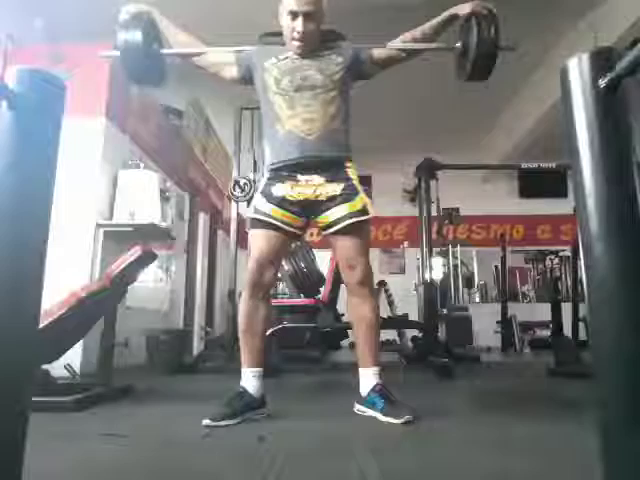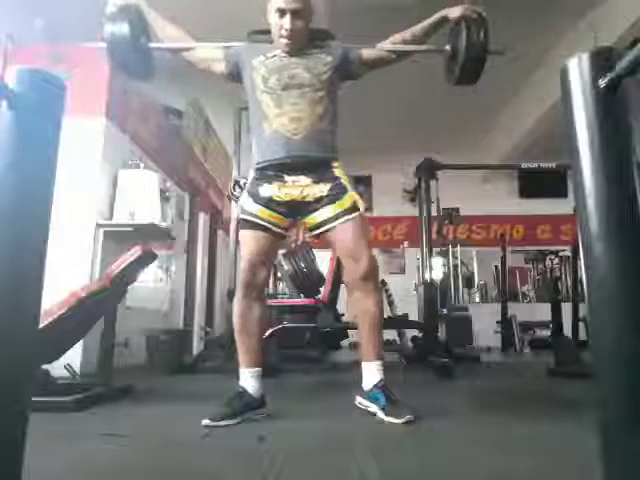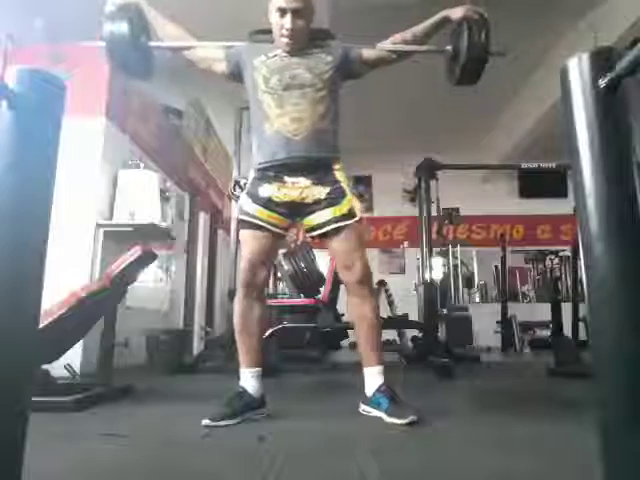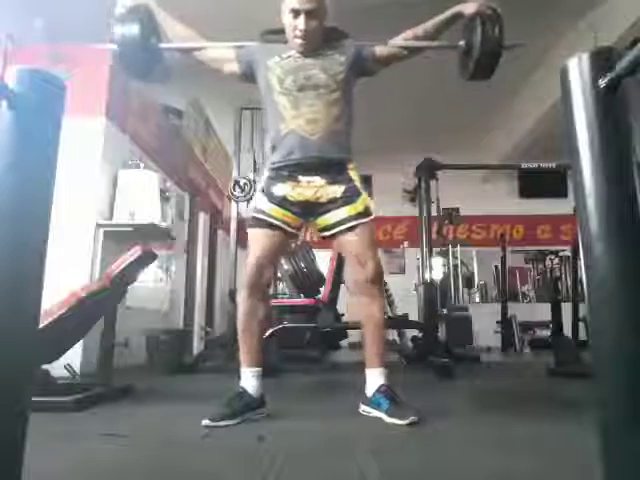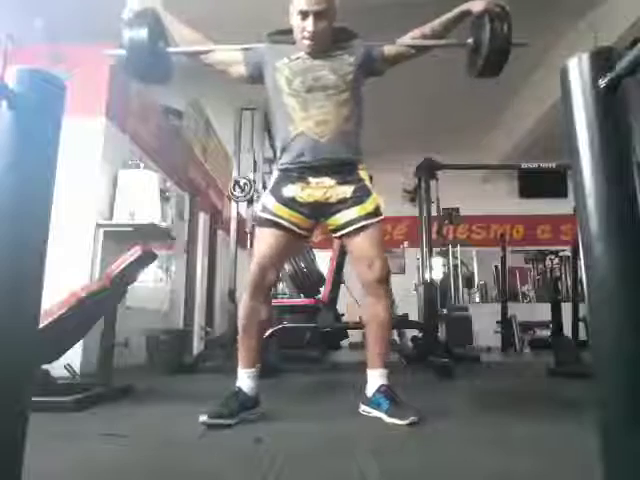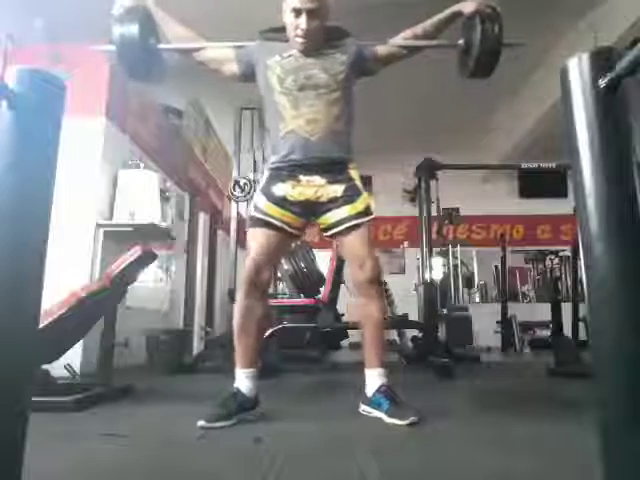
dt=0.2s
person 1, frame 1
left shoulder: (345, 56)
right shoulder: (260, 58)
left elbow: (402, 47)
right elbow: (200, 54)
left hip: (336, 177)
right hip: (280, 179)
left knee: (359, 278)
right knee: (256, 280)
left ankle: (371, 389)
right ankle: (250, 390)
person 1, frame 2
left shoulder: (334, 55)
right shoulder: (248, 56)
left elbow: (392, 49)
right elbow: (189, 48)
left hip: (323, 176)
right hip: (267, 178)
left knee: (363, 271)
right knee: (249, 281)
left ankle: (374, 386)
right ankle: (250, 390)
person 1, frame 3
left shoulder: (334, 55)
right shoulder: (248, 56)
left elbow: (392, 48)
right elbow: (192, 48)
left hip: (324, 178)
right hip: (268, 179)
left knee: (358, 278)
right knee: (249, 281)
left ankle: (376, 389)
right ankle: (250, 390)
person 1, frame 4
left shoulder: (347, 54)
right shoulder: (262, 57)
left elbow: (405, 42)
right elbow: (204, 50)
left hip: (337, 180)
right hip: (281, 180)
left knee: (367, 278)
right knee: (254, 279)
left ankle: (377, 390)
right ankle: (249, 390)
person 1, frame 5
left shoulder: (356, 54)
right shoulder: (270, 57)
left elbow: (413, 42)
right elbow: (209, 53)
left hip: (346, 179)
right hip: (291, 180)
left knee: (376, 277)
right knee: (258, 279)
left ankle: (377, 389)
right ankle: (245, 389)
person 1, frame 6
left shoulder: (349, 53)
right shoulder: (263, 54)
left elbow: (405, 42)
right elbow: (201, 50)
left hip: (338, 177)
right hip: (282, 178)
left knee: (369, 277)
right knee: (253, 279)
left ankle: (376, 389)
right ankle: (245, 390)
